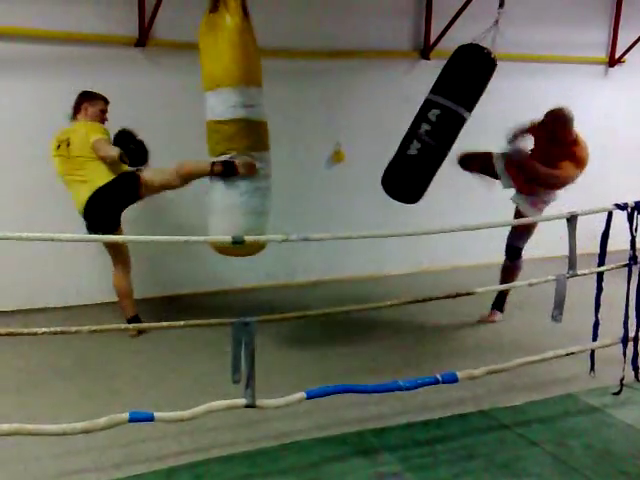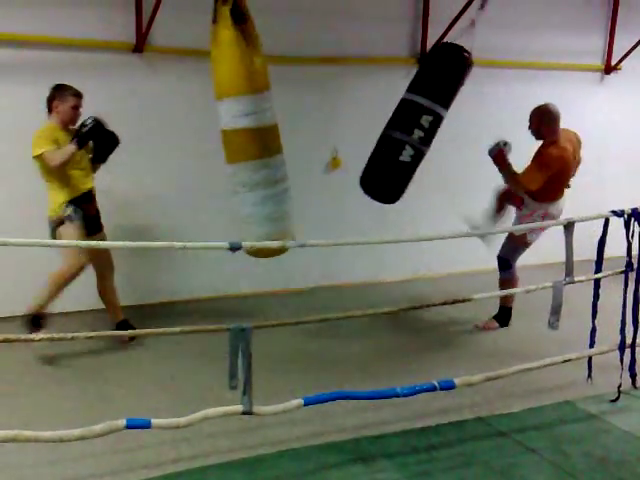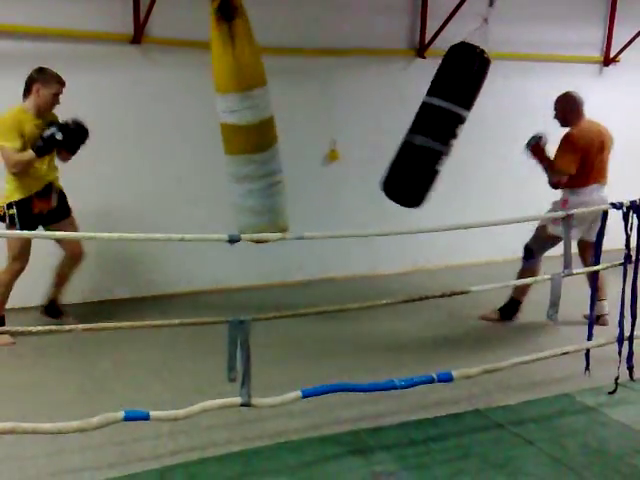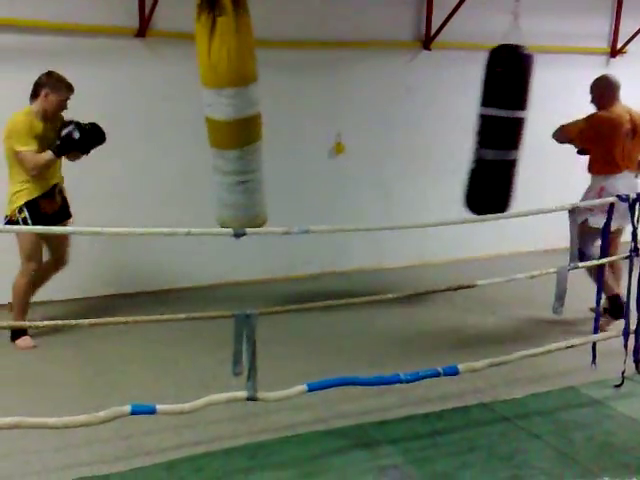
dt=0.3s
person 1, frame 1
left shoulder: (57, 143)
right shoulder: (91, 129)
right elbow: (111, 155)
right wrist: (128, 156)
left hip: (93, 206)
right hip: (109, 189)
left knee: (121, 262)
right knee: (177, 173)
left ankle: (132, 319)
right ankle: (223, 167)
person 1, frame 2
left shoulder: (73, 136)
right shoulder: (45, 136)
left elbow: (89, 169)
right elbow: (55, 164)
left wrist: (102, 152)
right wrist: (79, 143)
left hip: (84, 207)
right hip: (67, 208)
left knee: (105, 267)
right knee: (76, 263)
left ankle: (121, 324)
right ankle: (35, 315)
person 1, frame 3
left shoulder: (49, 119)
left elbow: (64, 156)
left wrist: (74, 140)
right wrist: (42, 146)
left hip: (52, 196)
left knee: (75, 253)
left ankle: (52, 304)
person 1, frame 4
left shoulder: (56, 120)
left elbow: (73, 155)
right elbow: (34, 168)
right wrist: (58, 147)
left hip: (54, 196)
right hip: (28, 201)
left knee: (59, 259)
right knee: (31, 265)
person 2, frame 1
left shoulder: (578, 154)
right shoulder: (546, 127)
left elbow: (557, 179)
left wrist: (528, 163)
left hip: (537, 195)
left knee: (514, 249)
right knee: (466, 160)
left ankle: (498, 306)
person 2, frame 2
left shoulder: (550, 155)
right shoulder: (571, 137)
left elbow: (522, 185)
right elbow: (577, 161)
left wrist: (502, 163)
left hip: (542, 210)
right hip: (533, 196)
left knee: (506, 258)
right knee: (505, 194)
left ankle: (503, 315)
person 2, frame 3
left shoulder: (574, 137)
right shoulder: (603, 131)
left elbow: (560, 176)
left wrist: (540, 154)
left hip: (576, 203)
right hip: (598, 199)
left knee: (532, 251)
right knee: (589, 259)
left ankle: (510, 308)
right ankle: (601, 311)
person 2, frame 4
left shoulder: (600, 119)
left elbow: (558, 136)
left wrist: (580, 136)
left hip: (605, 190)
left knee: (584, 249)
right knee: (612, 250)
left ankle: (617, 306)
right ankle: (610, 305)
